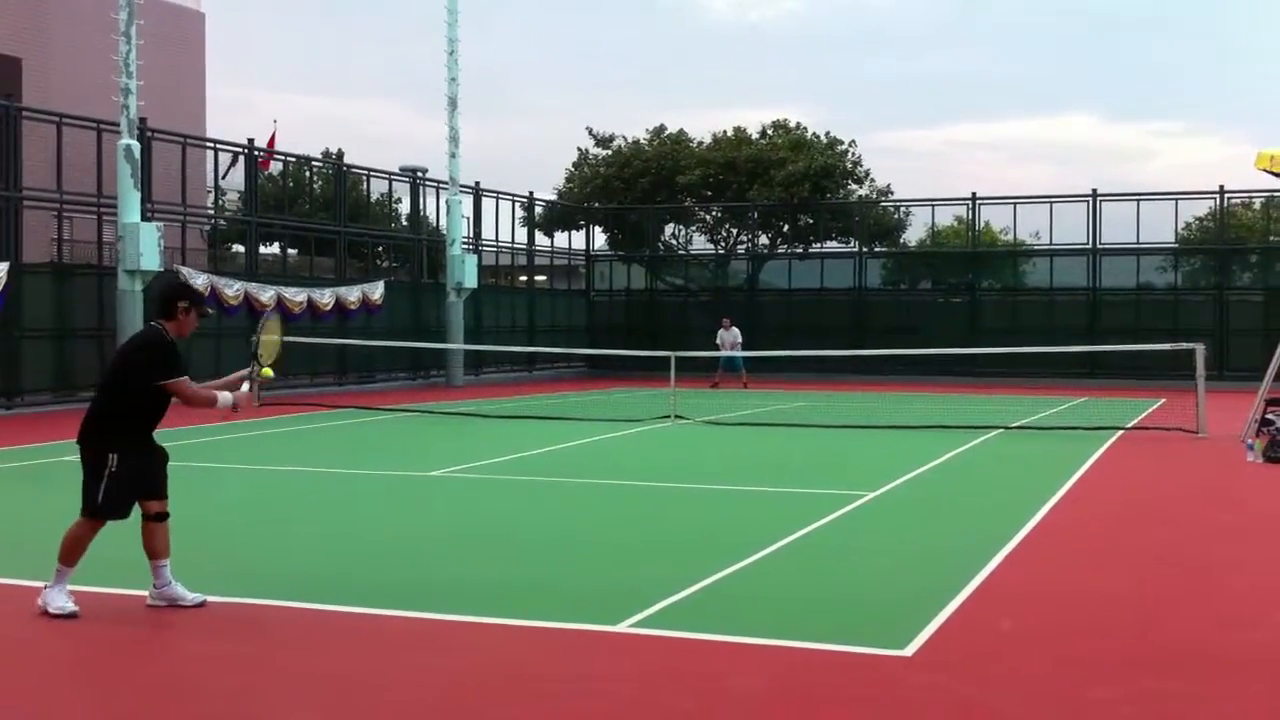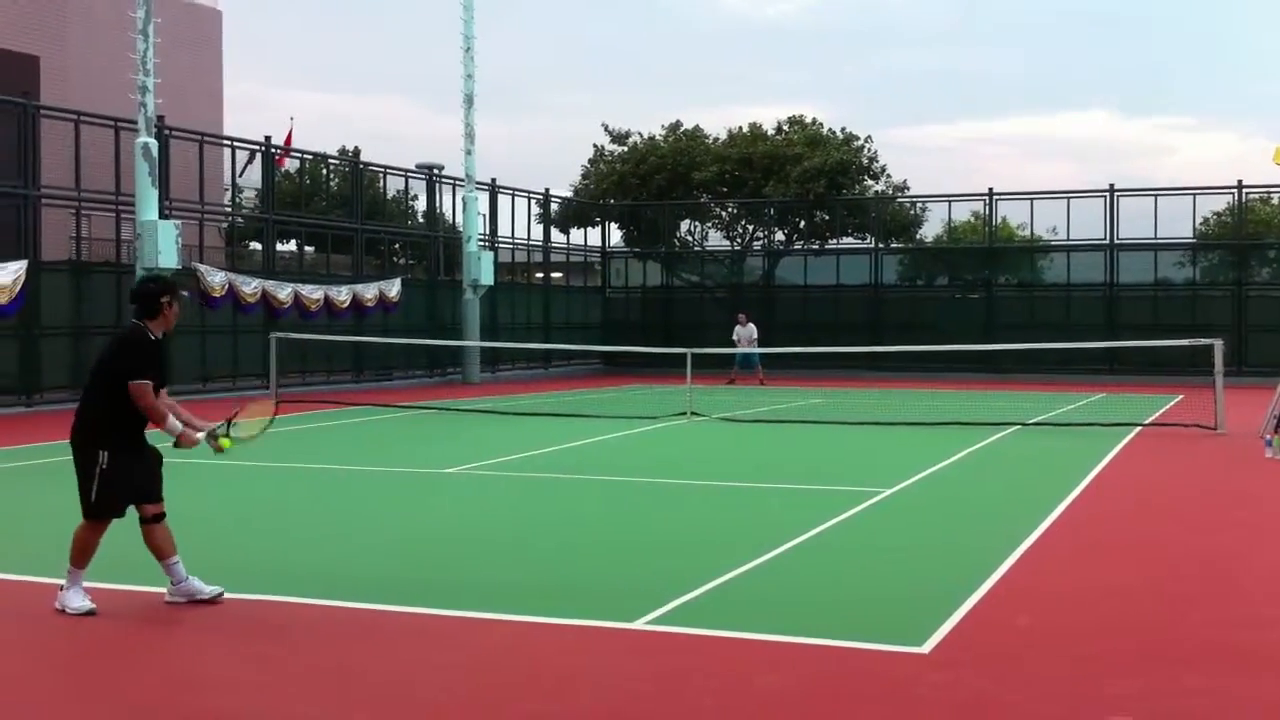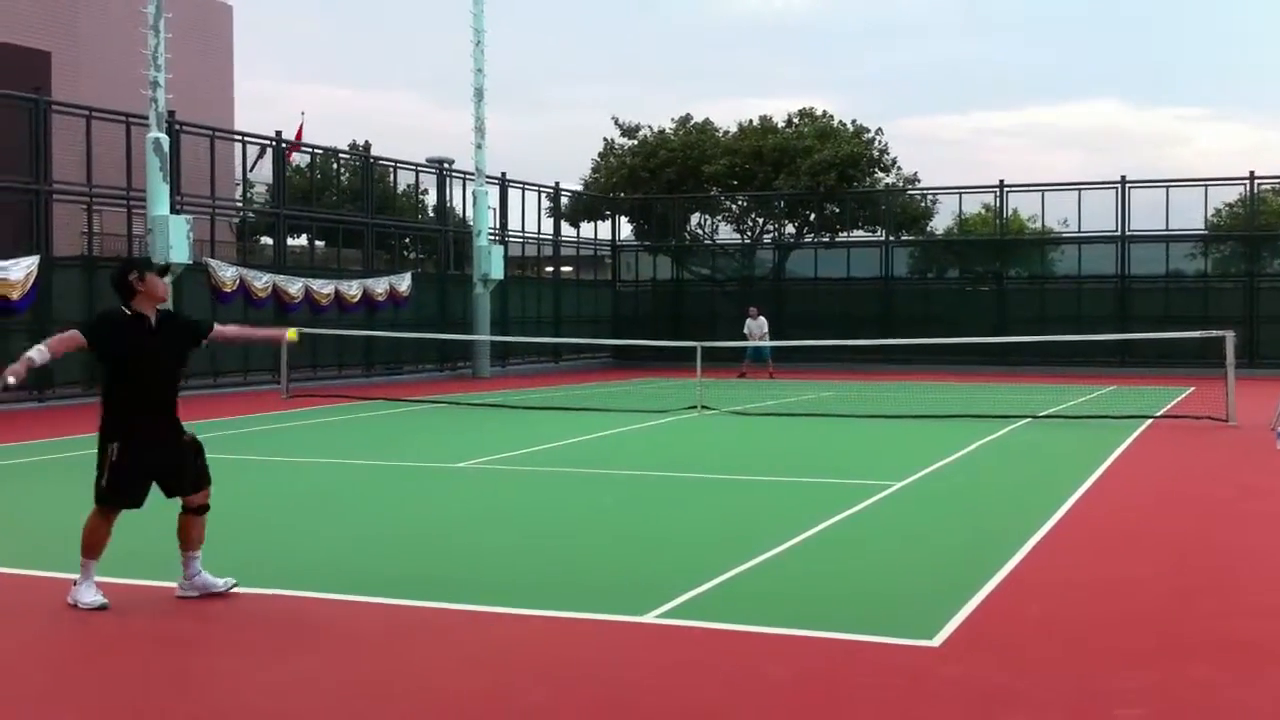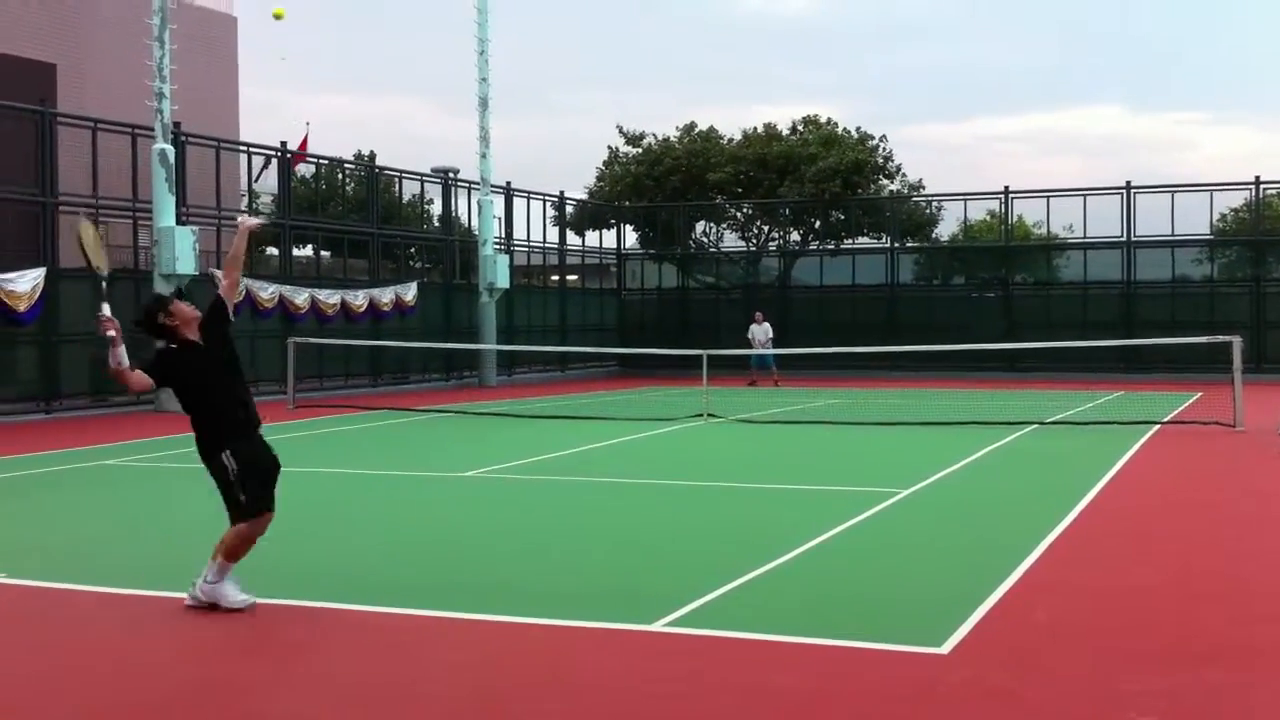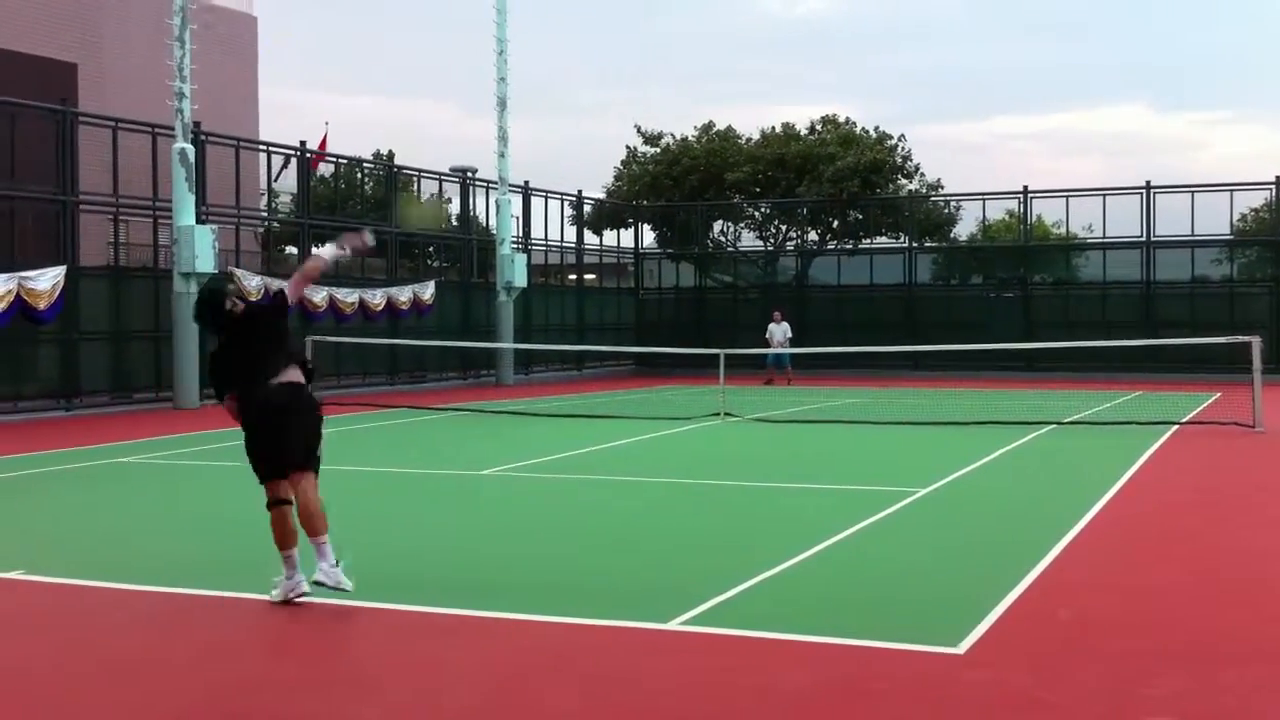
dt=0.5s
person 1, frame 1
left shoulder: (159, 343)
right shoulder: (155, 345)
left elbow: (187, 389)
right elbow: (189, 396)
left wrist: (234, 380)
right wrist: (232, 399)
left hip: (136, 440)
right hip: (108, 441)
left knee: (156, 508)
right knee: (95, 516)
left ankle: (163, 587)
right ankle: (55, 588)
person 1, frame 2
left shoulder: (152, 344)
right shoulder: (134, 342)
left elbow: (162, 400)
right elbow: (145, 402)
left wrist: (196, 425)
right wrist: (179, 431)
left hip: (129, 441)
right hip: (99, 442)
left knee: (153, 510)
right knee: (99, 517)
left ankle: (180, 583)
right ankle: (70, 589)
person 1, frame 3
left shoulder: (175, 323)
right shoulder: (114, 324)
left elbow: (223, 332)
right elbow: (66, 340)
left wrist: (270, 334)
left hip: (167, 429)
right hip: (124, 434)
left knee: (198, 497)
right knee: (108, 507)
left ankle: (193, 578)
right ankle: (83, 583)
person 1, frame 4
left shoulder: (213, 326)
right shoulder: (170, 359)
left elbow: (231, 277)
right elbow: (131, 382)
left wrist: (242, 230)
right wrist: (115, 341)
left hip: (250, 441)
right hip: (223, 446)
left knee: (256, 517)
right knee: (255, 517)
left ankle: (211, 585)
right ankle: (213, 583)
person 1, frame 5
left shoulder: (218, 357)
right shoulder: (261, 314)
left elbow: (231, 409)
right elbow: (302, 276)
right wrist: (341, 247)
left hip: (255, 412)
right hip: (293, 398)
left knee: (278, 491)
right knee: (304, 479)
left ankle: (291, 580)
right ankle: (327, 565)
